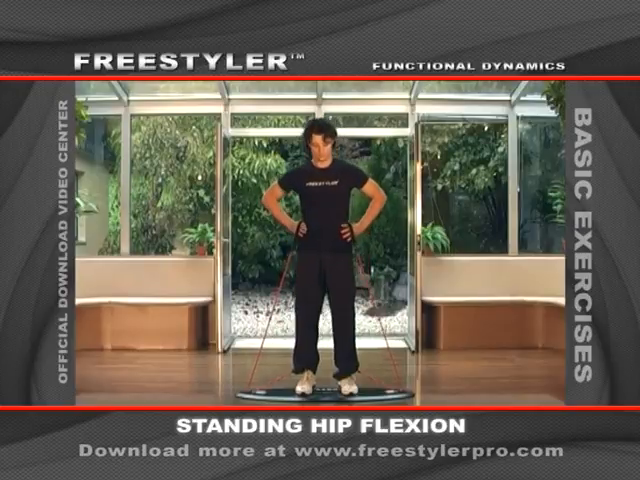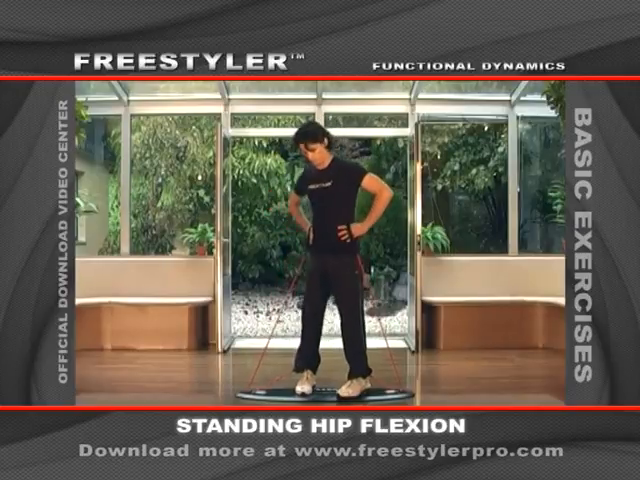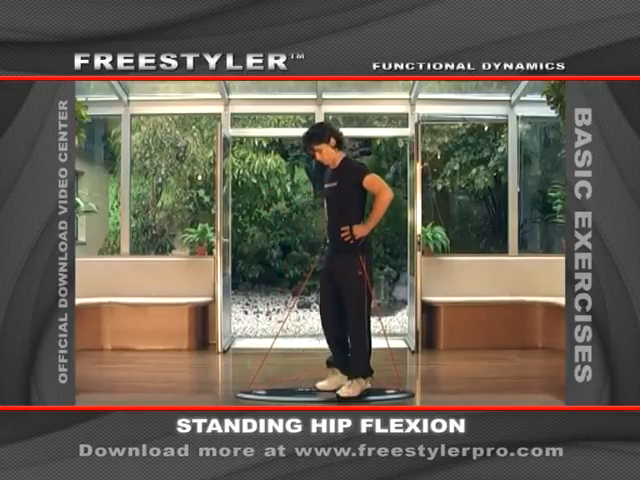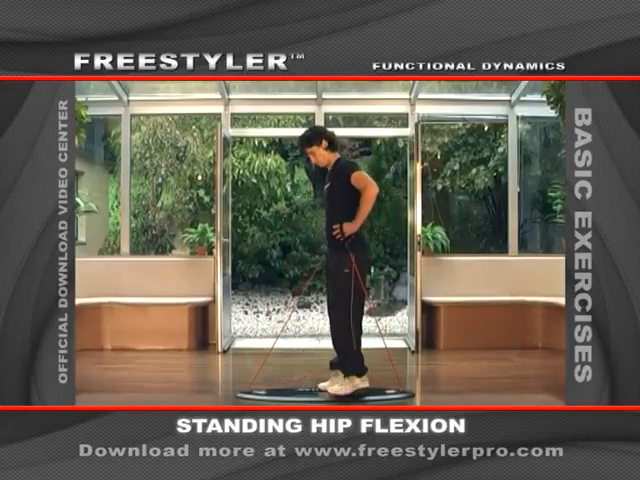
dt=0.5s
person 1, frame 1
left shoulder: (347, 172)
right shoulder: (298, 175)
left elbow: (379, 196)
right elbow: (268, 198)
left wrist: (361, 226)
right wrist: (290, 224)
left hip: (339, 253)
right hip: (308, 253)
left knee: (343, 314)
right knee: (306, 314)
left ankle: (347, 373)
right ankle: (306, 372)
person 1, frame 2
left shoulder: (348, 170)
right shoulder: (307, 177)
left elbow: (385, 192)
right elbow: (292, 204)
left wrist: (364, 226)
left hip: (344, 255)
right hip: (318, 255)
left knee: (351, 317)
right knee: (311, 315)
left ankle: (359, 376)
right ankle: (307, 372)
person 1, frame 3
left shoulder: (354, 169)
right shoulder: (328, 174)
left elbow: (385, 193)
left wrist: (366, 227)
left hip: (354, 255)
right hip: (334, 254)
left knee: (357, 317)
right knee: (330, 315)
left ankle: (361, 376)
right ankle: (340, 370)
person 1, frame 4
left shoulder: (346, 168)
right shoulder: (331, 174)
left elbow: (371, 189)
left wrist: (355, 224)
left hip: (350, 253)
right hip: (336, 253)
left knee: (347, 314)
right knee: (337, 315)
left ankle: (357, 374)
right ankle: (342, 371)
